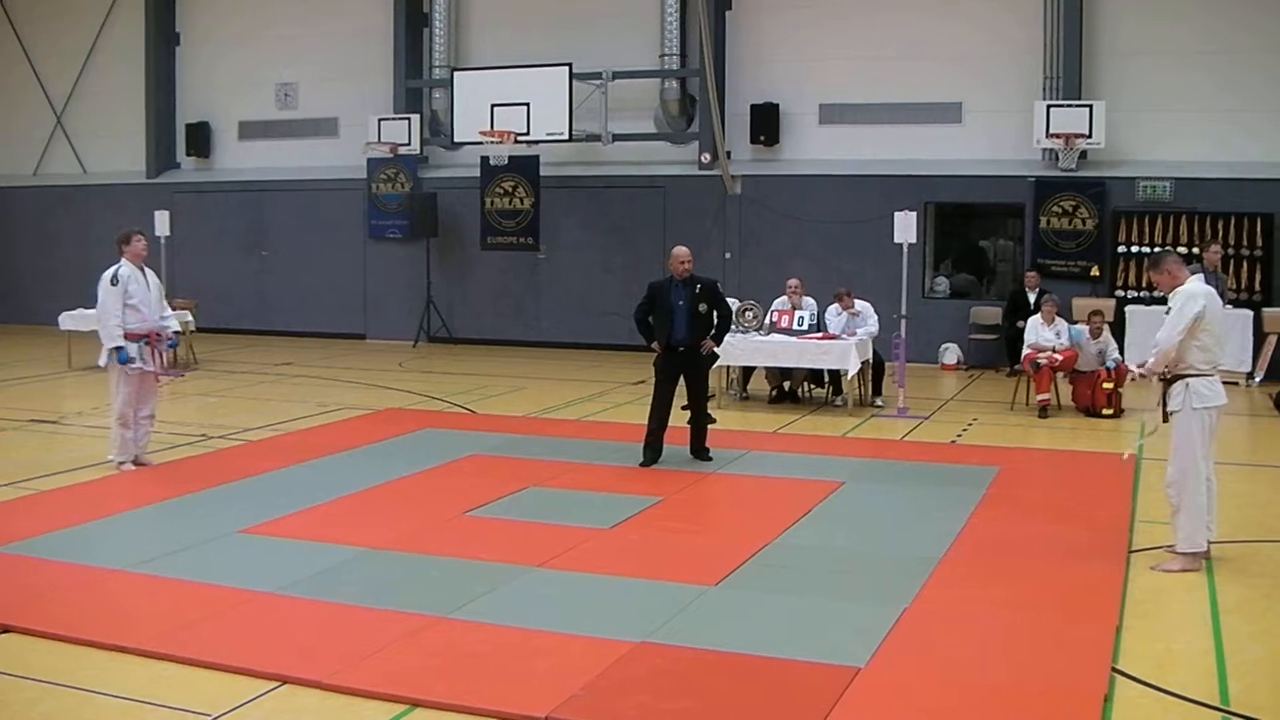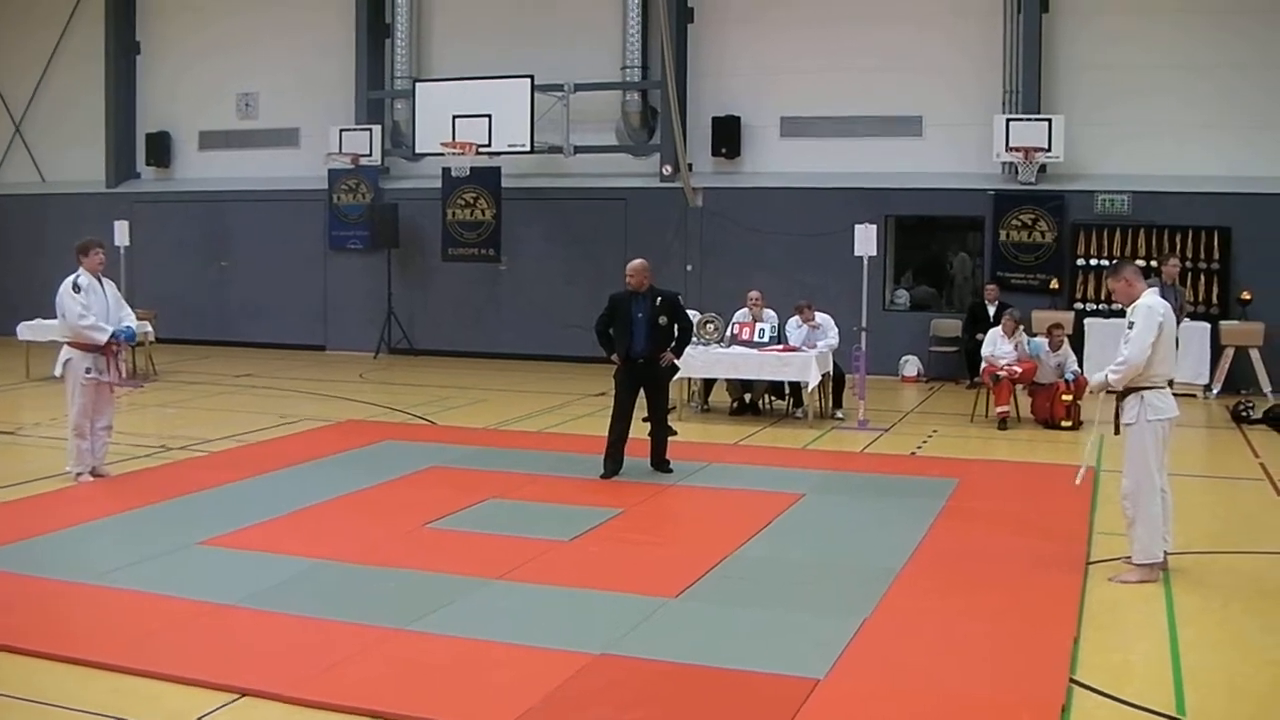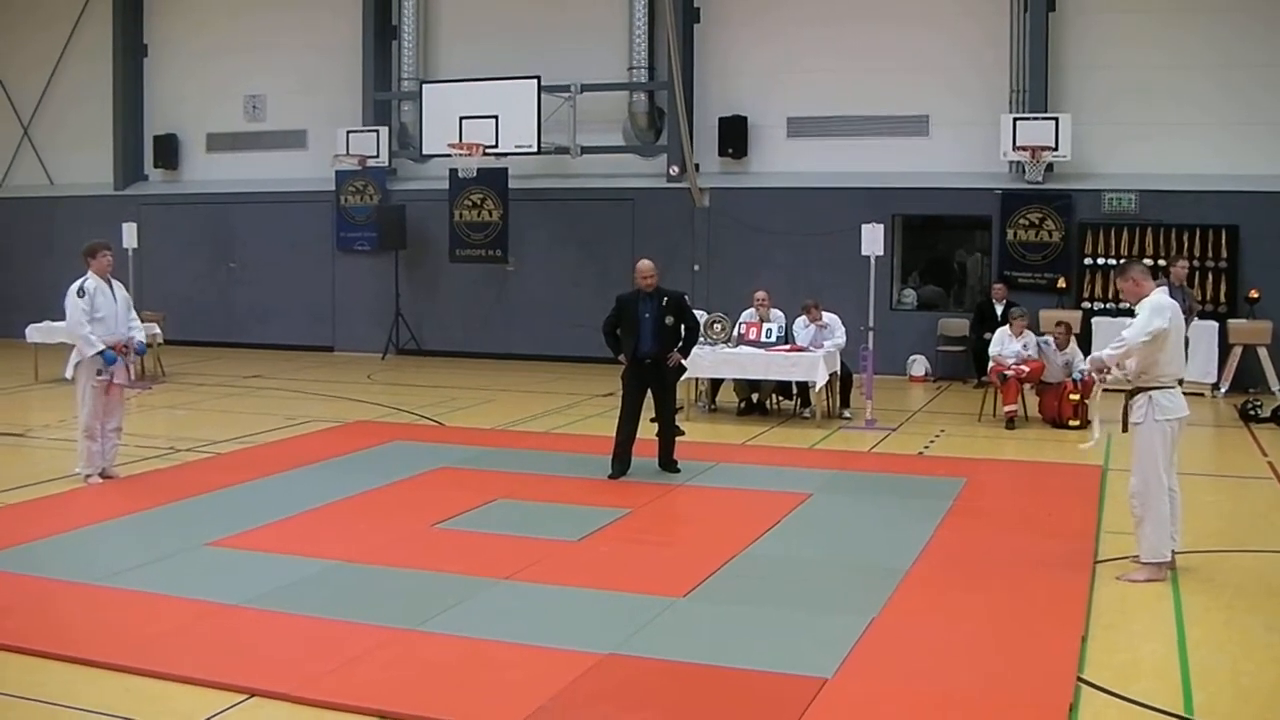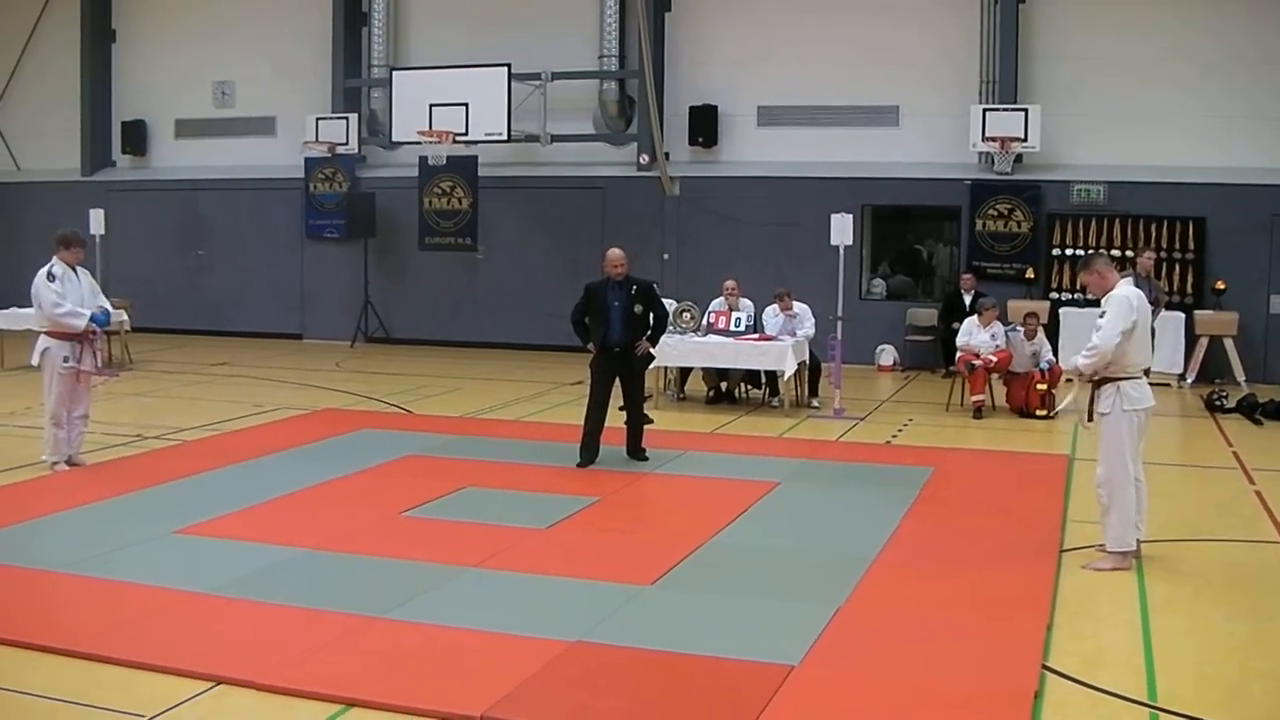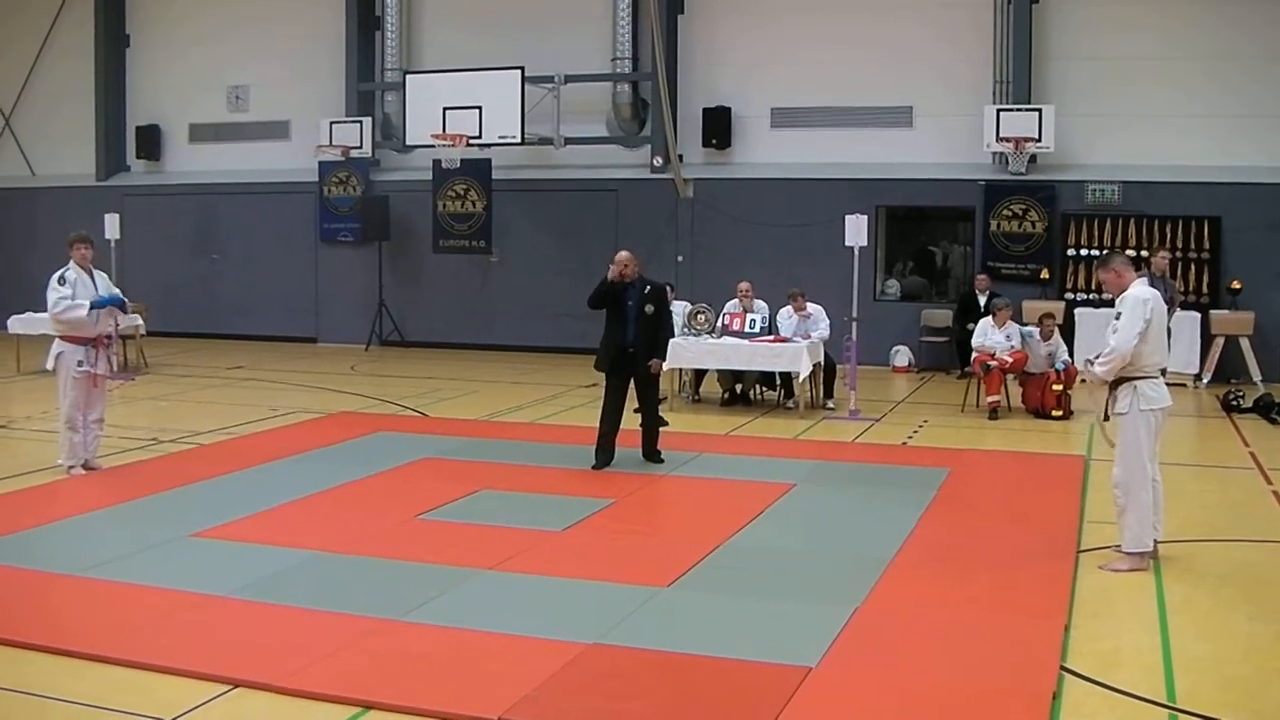
dt=1s
person 1, frame 1
left shoulder: (1187, 295)
right shoulder: (1205, 292)
left elbow: (1167, 342)
left wrist: (1149, 367)
right wrist: (1162, 364)
left hip: (1192, 392)
right hip: (1203, 388)
left knee: (1184, 473)
right knee: (1199, 469)
left ankle: (1189, 553)
right ankle: (1198, 540)
person 1, frame 2
left shoulder: (1145, 308)
right shoulder: (1156, 306)
left elbow: (1134, 359)
left wrist: (1104, 380)
right wrist: (1113, 379)
left hip: (1146, 405)
right hip: (1153, 400)
left knee: (1140, 485)
right knee: (1154, 481)
left ankle: (1147, 564)
right ankle: (1156, 551)
person 1, frame 3
left shoulder: (1155, 306)
right shoulder: (1165, 305)
left elbow: (1130, 342)
left wrist: (1100, 358)
right wrist: (1118, 365)
left hip: (1156, 405)
right hip: (1163, 400)
left knee: (1148, 484)
right knee: (1163, 480)
left ankle: (1155, 562)
right ankle: (1163, 550)
person 1, frame 4
left shoulder: (1119, 299)
right shoulder: (1134, 296)
left elbow: (1103, 345)
left wrist: (1079, 364)
right wrist: (1092, 365)
left hip: (1121, 395)
right hip: (1131, 390)
left knee: (1114, 473)
right knee: (1129, 469)
left ankle: (1120, 551)
right ankle: (1129, 539)
person 1, frame 5
left shoulder: (1134, 299)
right shoulder: (1150, 296)
left elbow: (1122, 347)
left wrist: (1099, 372)
right wrist: (1104, 363)
left hip: (1138, 394)
right hip: (1147, 389)
left knee: (1131, 473)
right knee: (1145, 469)
left ankle: (1137, 552)
right ankle: (1146, 540)
person 2, frame 1
left shoulder: (149, 275)
right shoulder: (116, 275)
left elbow: (162, 308)
right elbow: (108, 315)
left wrist: (172, 330)
right wrist: (118, 347)
left hip: (147, 348)
right hip: (125, 348)
left knee: (146, 405)
right knee: (124, 406)
left ankle: (138, 452)
right ankle: (123, 456)
person 2, frame 2
left shoulder: (108, 285)
right shoulder: (74, 285)
left elbow: (125, 313)
right elbow: (79, 321)
left wrist: (127, 330)
right wrist: (111, 334)
left hip: (104, 357)
right hip: (81, 358)
left knee: (103, 415)
right knee: (81, 416)
left ankle: (97, 463)
right ankle: (80, 467)
person 2, frame 3
left shoulder: (118, 287)
right shoulder: (82, 288)
left elbow: (130, 317)
right elbow: (78, 326)
left wrist: (137, 339)
right wrist: (101, 352)
left hip: (115, 360)
right hip: (91, 360)
left knee: (114, 416)
right knee: (91, 417)
left ankle: (106, 464)
right ankle: (90, 469)
person 2, frame 4
left shoulder: (83, 275)
right shoulder: (48, 275)
left elbow: (98, 298)
right elbow: (56, 309)
left wrist: (103, 312)
right wrist: (90, 317)
left hip: (81, 346)
right hip: (57, 347)
left knee: (80, 404)
right knee: (57, 405)
left ankle: (72, 452)
right ankle: (56, 456)
person 2, frame 5
left shoulder: (101, 278)
right shoulder: (63, 277)
left elbow: (119, 301)
right elbow: (56, 309)
left wrist: (117, 302)
right wrist: (91, 305)
left hip: (96, 350)
right hip: (72, 350)
left knee: (95, 408)
right knee: (73, 409)
left ankle: (89, 456)
right ankle: (72, 460)
person 3, frame 1
left shoulder: (707, 287)
right shoulder: (657, 288)
left elbow: (725, 313)
right elbow: (640, 315)
left wrist: (715, 339)
right wrist: (651, 340)
left hip: (697, 354)
right hip: (668, 355)
left knee: (699, 405)
right knee: (660, 405)
left ankle: (699, 448)
right ankle: (652, 451)
person 3, frame 2
left shoulder: (668, 299)
right shoulder: (617, 300)
left elbow: (686, 326)
right elbow: (600, 327)
left wrist: (675, 352)
right wrist: (611, 352)
left hip: (656, 366)
right hip: (628, 366)
left knee: (659, 417)
right knee: (620, 417)
left ankle: (659, 461)
right ankle: (612, 464)
person 3, frame 3
left shoulder: (674, 299)
right shoulder: (624, 301)
left elbow: (693, 326)
right elbow: (608, 328)
left wrist: (682, 352)
right wrist: (619, 352)
left hip: (664, 366)
right hip: (635, 366)
left knee: (667, 417)
right knee: (627, 417)
left ankle: (667, 460)
right ankle: (620, 464)
person 3, frame 4
left shoulder: (644, 288)
right shoulder: (593, 289)
left elbow: (662, 315)
right elbow: (576, 316)
left wrist: (651, 340)
right wrist: (588, 341)
left hip: (632, 355)
right hip: (604, 355)
left knee: (635, 406)
right knee: (596, 406)
left ankle: (635, 449)
right ankle: (588, 452)
person 3, frame 5
left shoulder: (656, 290)
right shoulder: (613, 289)
left elbow: (665, 326)
right elbow: (593, 303)
left wrist: (659, 356)
right wrist: (609, 279)
left hip: (646, 357)
right hip: (617, 357)
left knee: (649, 407)
right knee: (611, 408)
left ankle: (650, 451)
right ankle: (604, 454)
